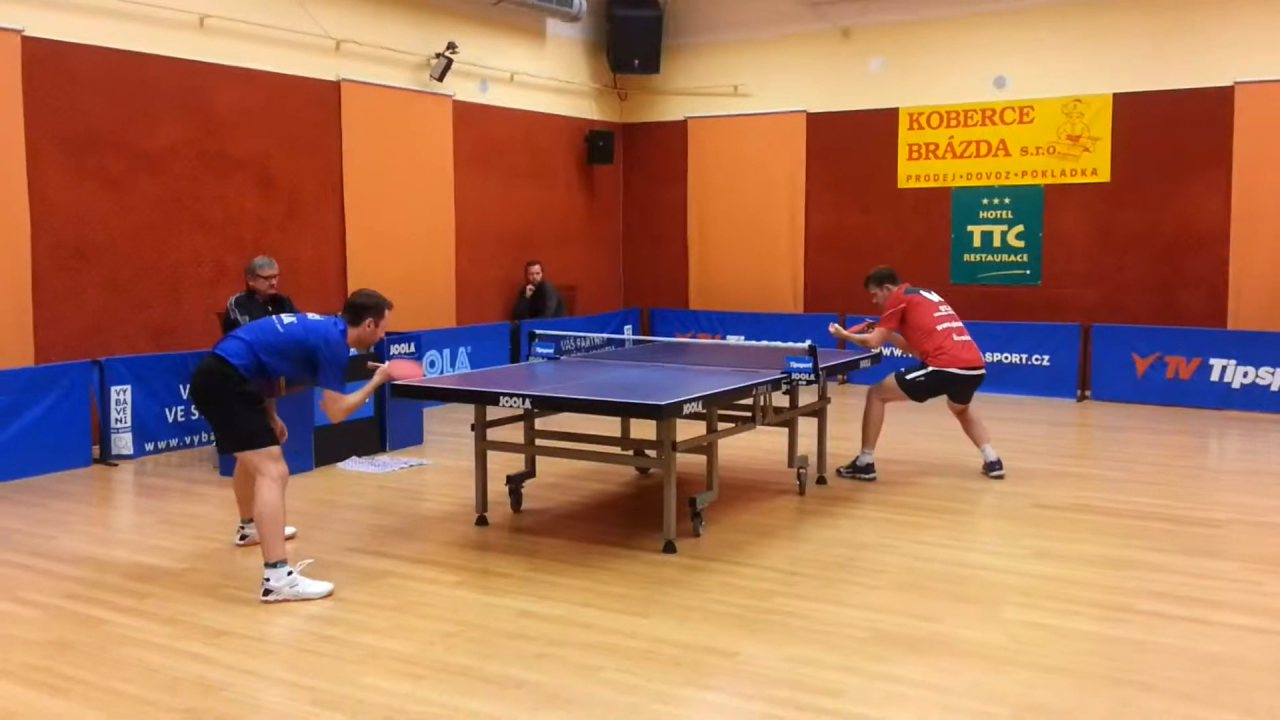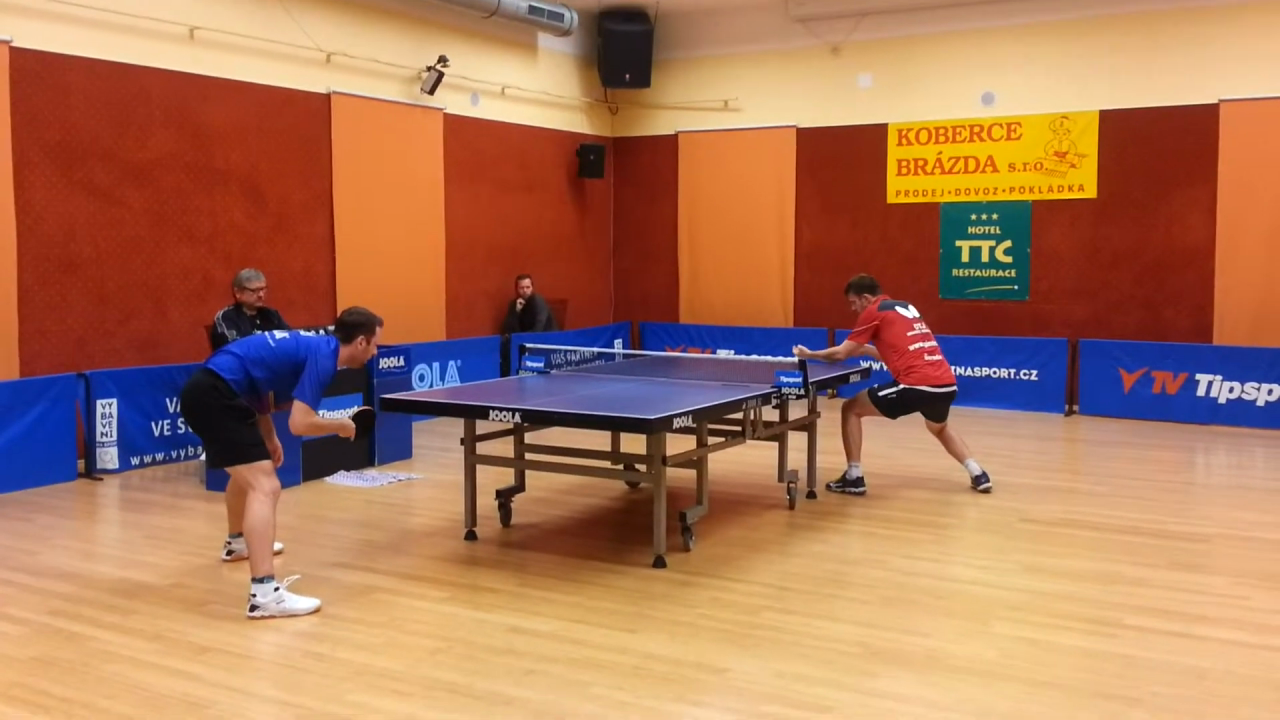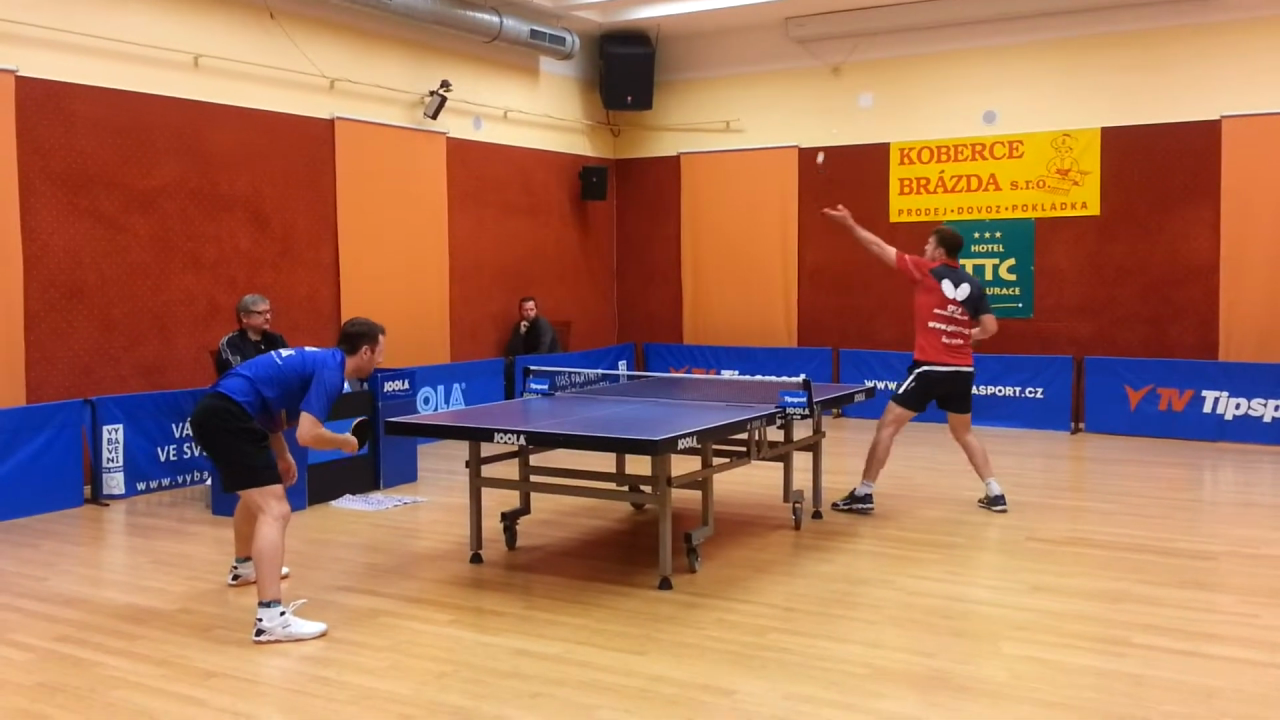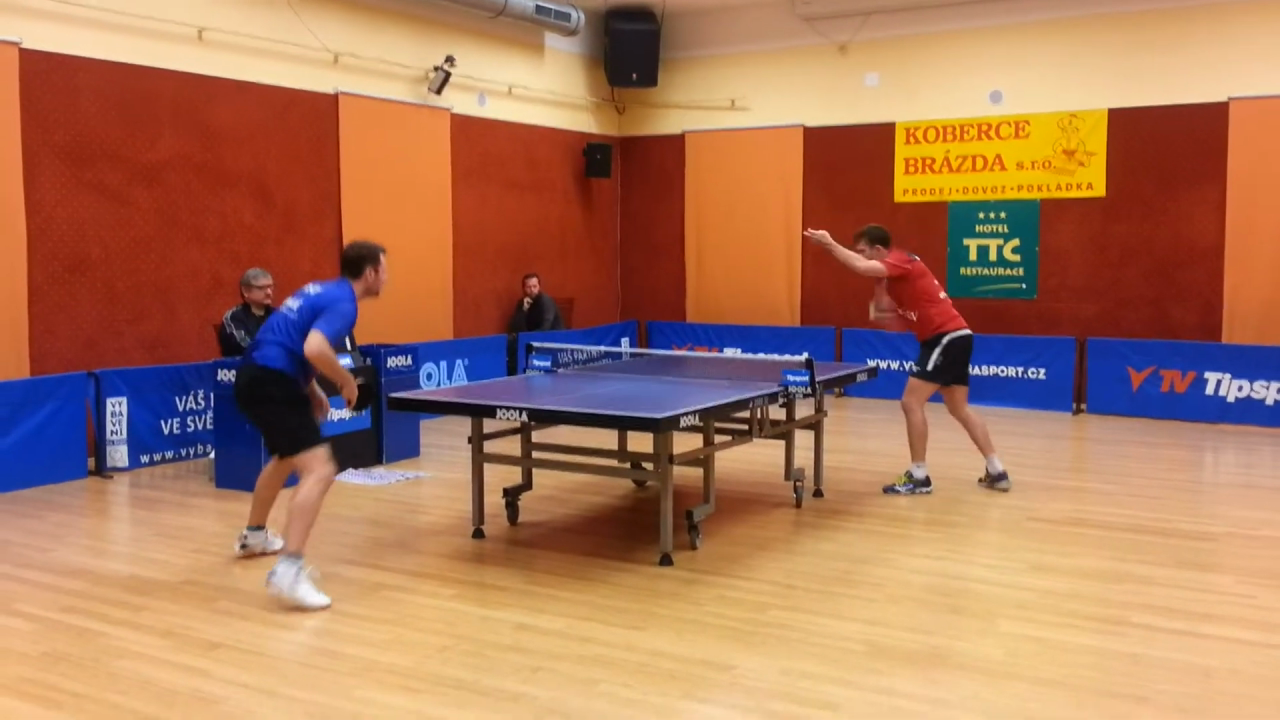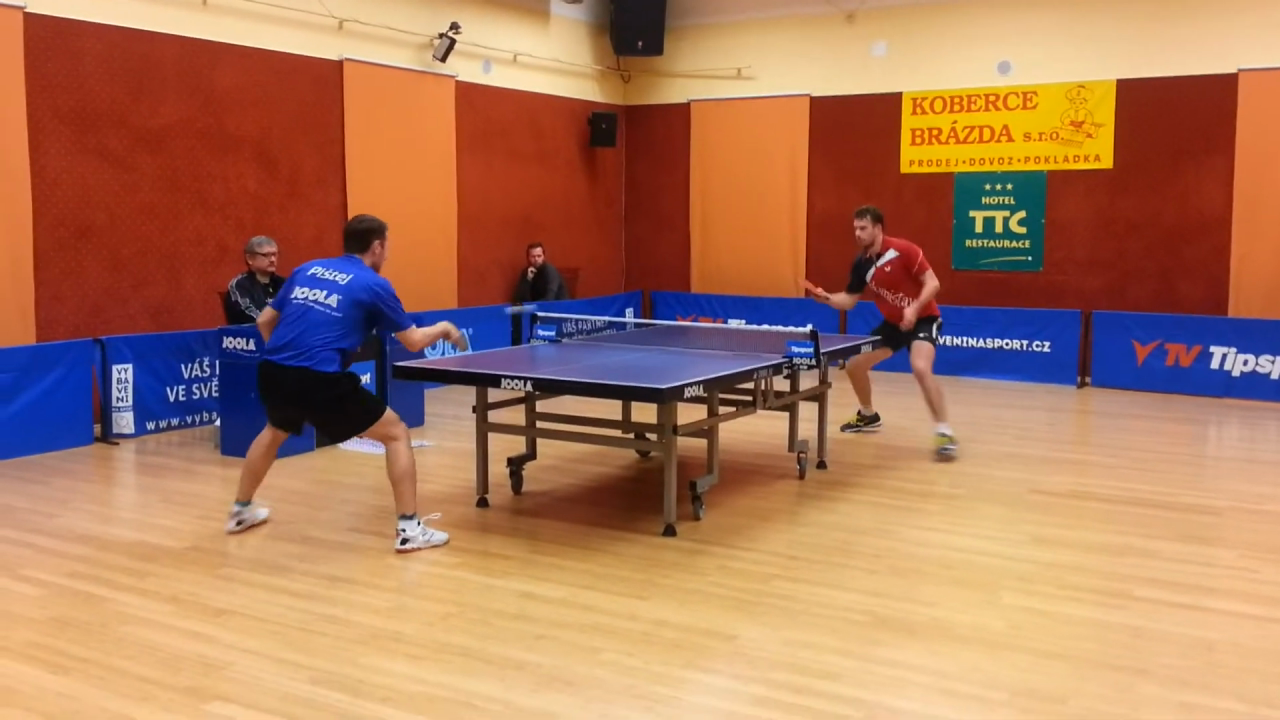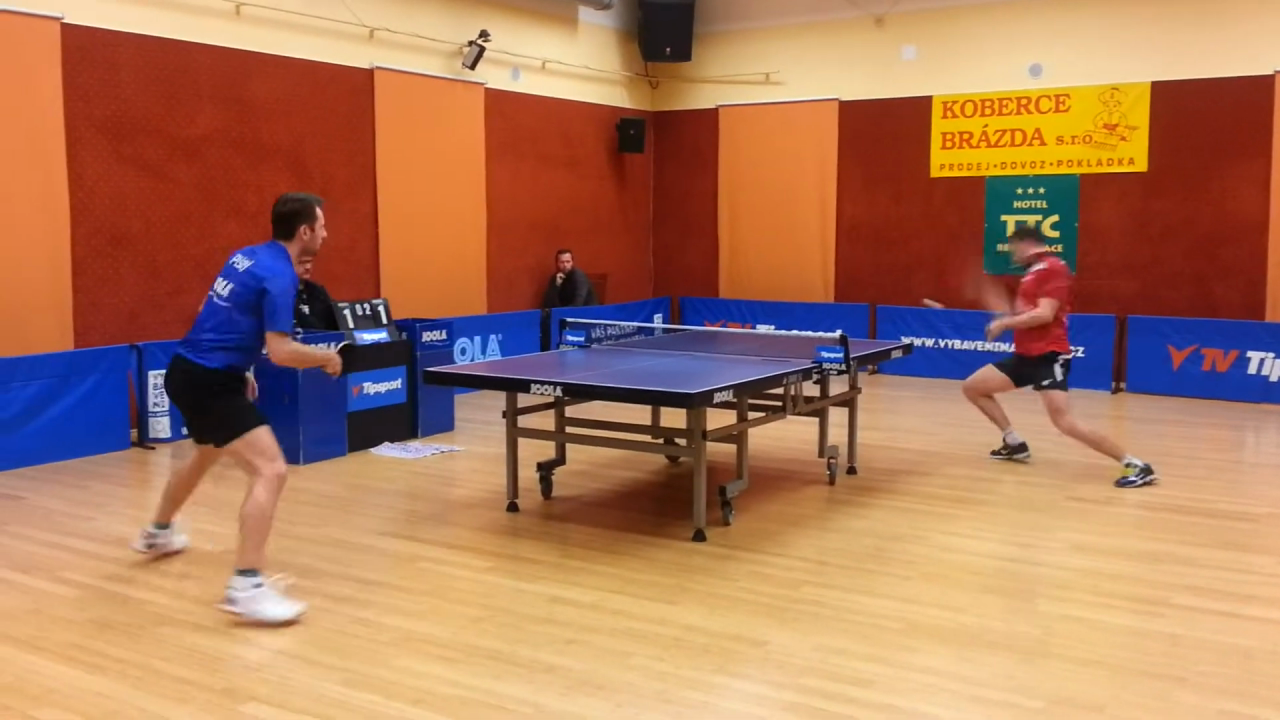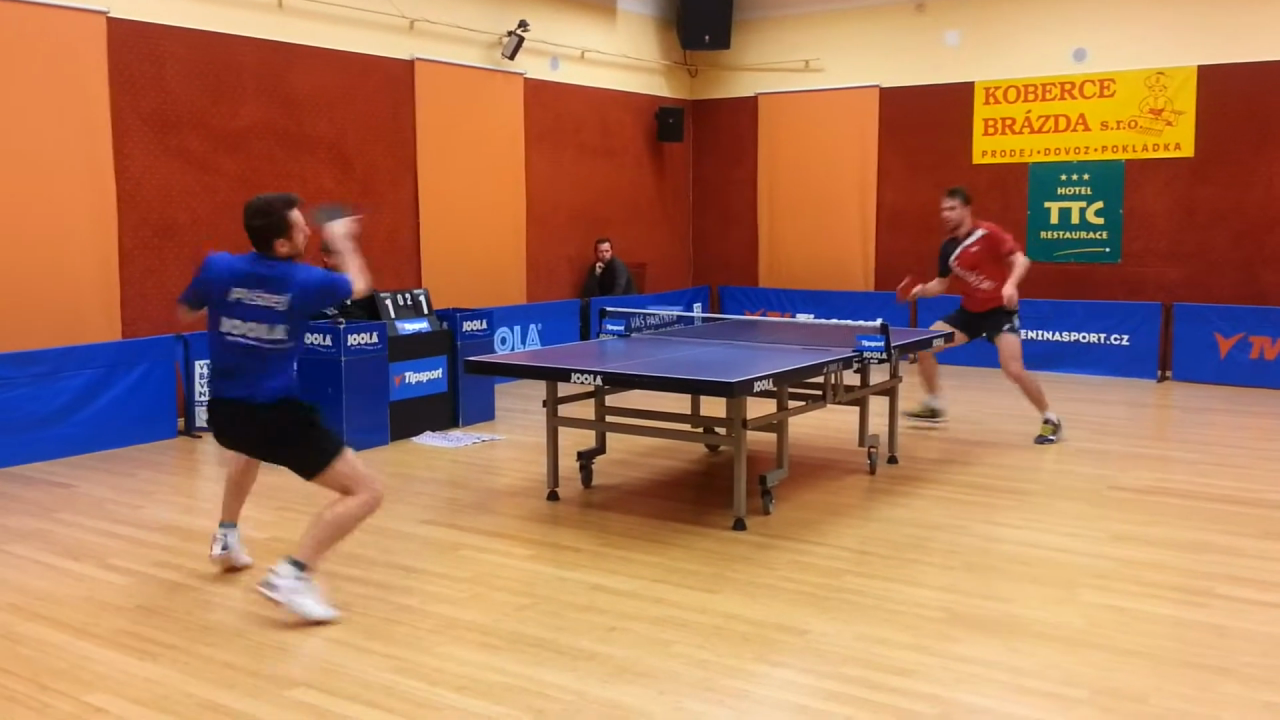
dt=0.7s
person 1, frame 1
left shoulder: (323, 328)
right shoulder: (333, 340)
right elbow: (335, 411)
left wrist: (270, 417)
right wrist: (376, 381)
left hip: (215, 374)
right hip: (225, 380)
left knee: (251, 456)
right knee: (272, 472)
left ankle: (251, 527)
right ankle: (278, 577)
person 1, frame 2
left shoulder: (313, 344)
right shoulder: (324, 356)
right elbow: (300, 423)
left wrist: (269, 438)
right wrist: (341, 426)
left hip: (205, 389)
right hip: (216, 396)
left knee: (246, 470)
right knee: (264, 487)
left ankle: (238, 542)
right ankle: (264, 593)
person 1, frame 3
left shoulder: (319, 359)
right shoulder: (331, 371)
right elbow: (307, 434)
left wrist: (281, 455)
right wrist: (344, 442)
left hip: (216, 410)
right hip: (228, 417)
left knee: (255, 494)
right knee: (275, 511)
left ankle: (244, 566)
right ankle: (271, 618)
person 1, frame 4
left shoulder: (322, 291)
right shoulder: (343, 303)
right elbow: (314, 350)
left wrist: (313, 391)
right wrist: (347, 382)
left hip: (254, 375)
right hip: (271, 383)
left knee: (286, 457)
right knee: (318, 471)
left ankle: (254, 535)
right ankle: (288, 570)
person 1, frame 5
left shoulder: (306, 270)
right shoulder: (373, 285)
left elbow: (265, 320)
right elbow: (413, 341)
right wrist: (444, 329)
left hip: (274, 374)
right hip: (323, 382)
left knee: (274, 433)
right knee: (397, 436)
left ankle: (241, 508)
right ankle: (410, 528)
person 1, frame 6
left shoulder: (245, 256)
right shoulder: (279, 275)
right elbow: (280, 351)
right wrist: (326, 357)
left hip: (186, 370)
right hip: (209, 380)
left knee: (207, 454)
right knee: (270, 473)
left ankle: (158, 533)
right ankle: (246, 586)
person 1, frame 7
left shoulder: (217, 265)
right shoulder: (308, 279)
left elbow: (187, 315)
right elbow: (359, 287)
right wrist: (342, 241)
left hip: (223, 413)
right hip: (279, 415)
left knee: (249, 449)
right knee: (363, 490)
left ankle: (227, 538)
right ankle: (291, 574)
person 2, frame 1
left shoulder: (899, 297)
right shoulder: (925, 297)
left elbow: (874, 342)
left wrist: (844, 335)
right wrist: (885, 332)
left hip: (945, 367)
right hip: (975, 368)
left knee: (876, 394)
right knee: (961, 409)
left ankle: (865, 463)
right ankle: (992, 460)
person 2, frame 2
left shoulder: (874, 312)
right shoulder: (906, 309)
left elbow: (841, 353)
left wrist: (810, 354)
right wrist: (865, 348)
left hip: (916, 386)
right hip: (947, 386)
left knee: (851, 409)
right knee: (940, 428)
left ankle: (854, 477)
right ankle: (977, 473)
person 2, frame 3
left shoulder: (925, 271)
right shoulder: (973, 286)
left elbow: (880, 247)
right elbow: (990, 327)
left wrist: (849, 223)
left hip: (929, 368)
right hip: (962, 370)
left knee: (887, 426)
right knee: (963, 433)
left ankle: (863, 493)
right ankle: (994, 494)
person 2, frame 4
left shoulder: (900, 260)
right shoulder: (891, 272)
left elbow: (864, 267)
right elbow: (883, 297)
left wrist: (829, 244)
right wrist: (887, 310)
left hip: (947, 337)
right hip: (956, 337)
left knee: (911, 402)
right knee: (959, 408)
left ankle: (919, 476)
right ankle: (996, 471)
person 2, frame 5
left shoulder: (903, 250)
right shoulder: (860, 262)
left elbow: (933, 283)
right elbow: (847, 302)
left wrist: (915, 306)
right wrist: (824, 297)
left hip: (923, 319)
right hip: (890, 323)
left knee: (921, 369)
right knee: (855, 367)
left ankle: (944, 433)
right ankle: (868, 415)
person 2, frame 6
left shoulder: (1053, 268)
right shoulder: (1036, 273)
left elbow: (1046, 314)
left wrist: (1004, 323)
left hip: (1048, 356)
right hip: (1026, 356)
left knee: (1064, 422)
right knee: (971, 388)
left ankle: (1135, 466)
right ankle: (1014, 442)
person 2, frame 7
left shoulder: (988, 233)
right shoulder: (948, 248)
left elbow: (1021, 260)
right elbow: (942, 284)
left wrist: (1010, 285)
right wrist: (920, 290)
left hip: (1001, 310)
right hip: (972, 311)
left knee: (1013, 370)
right knee: (922, 347)
left ankle: (1050, 419)
right ankle: (933, 406)
